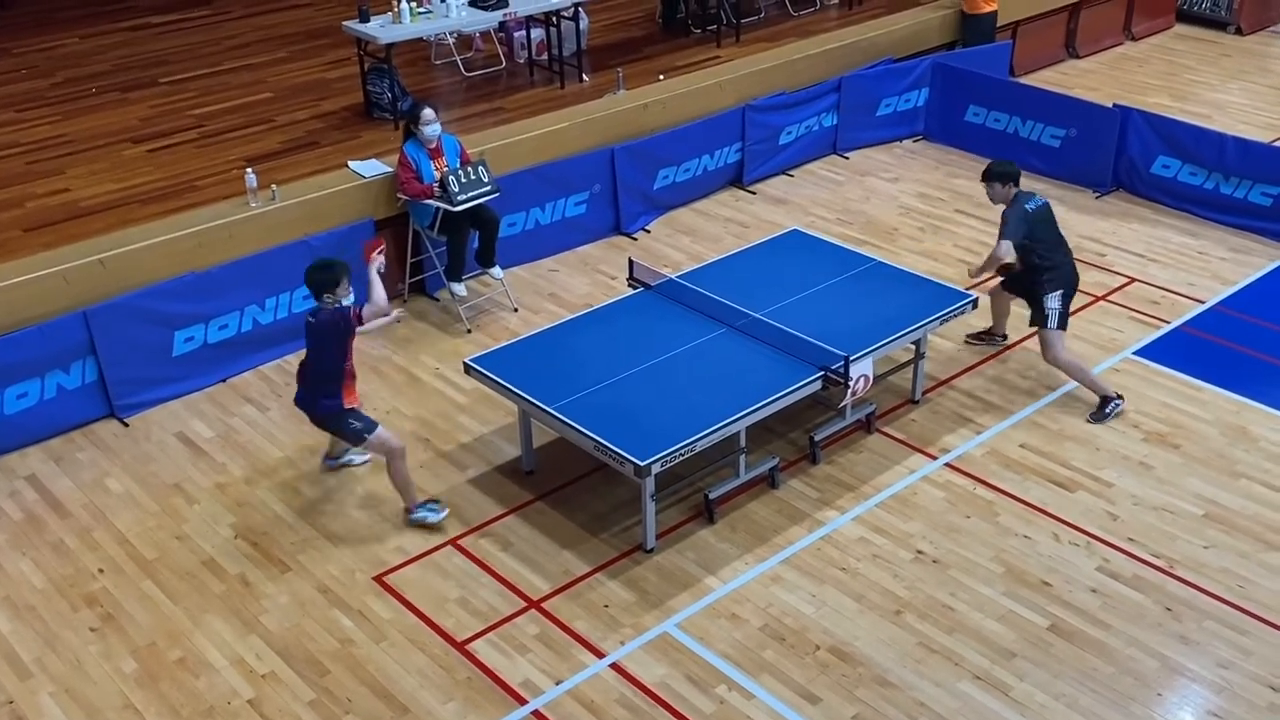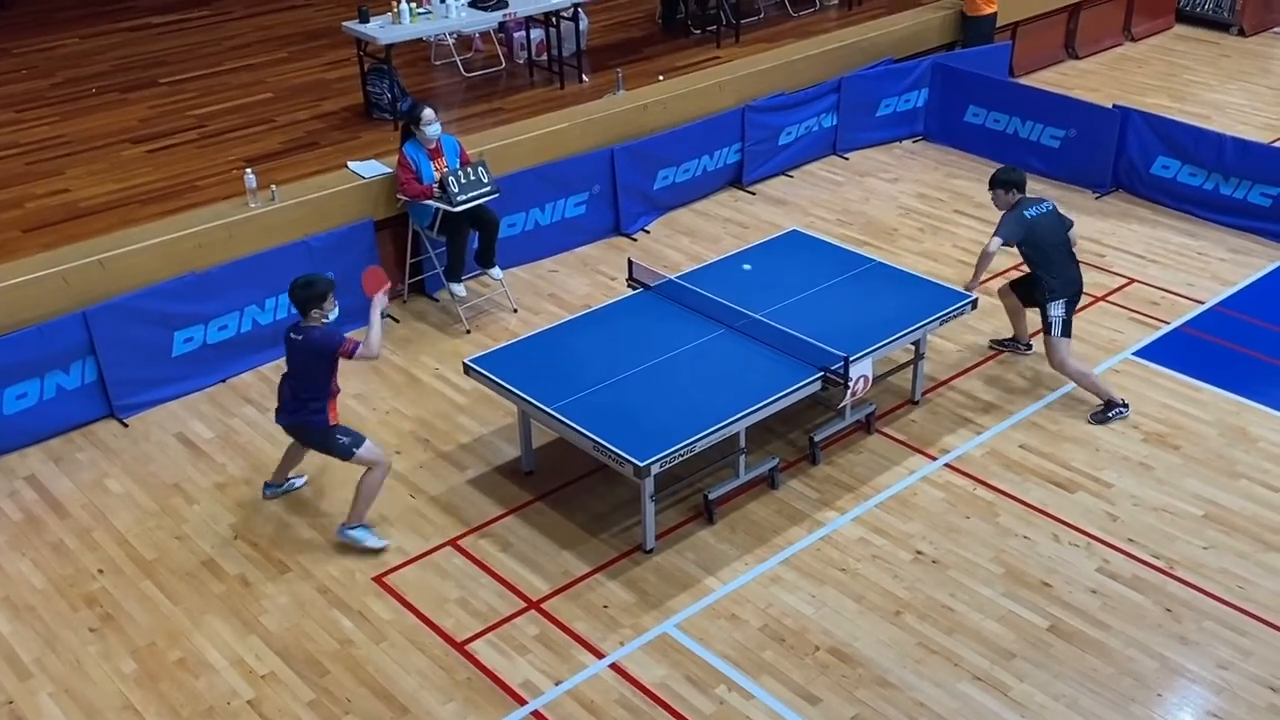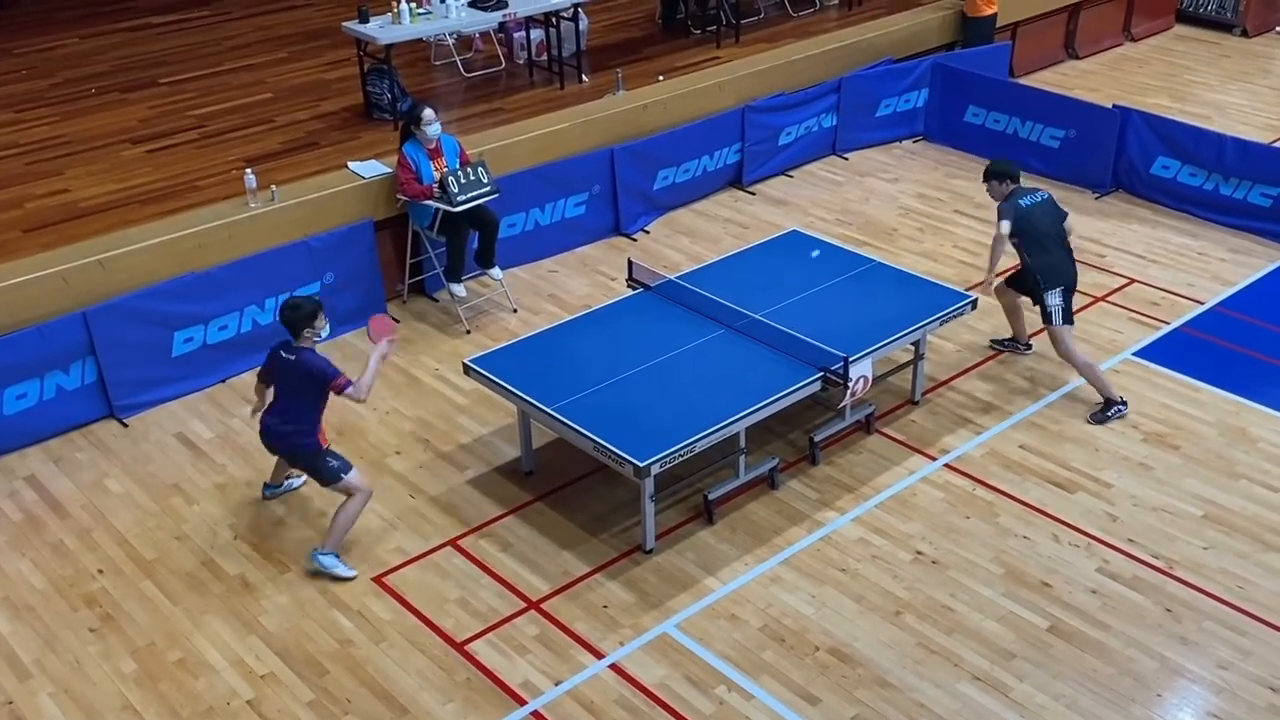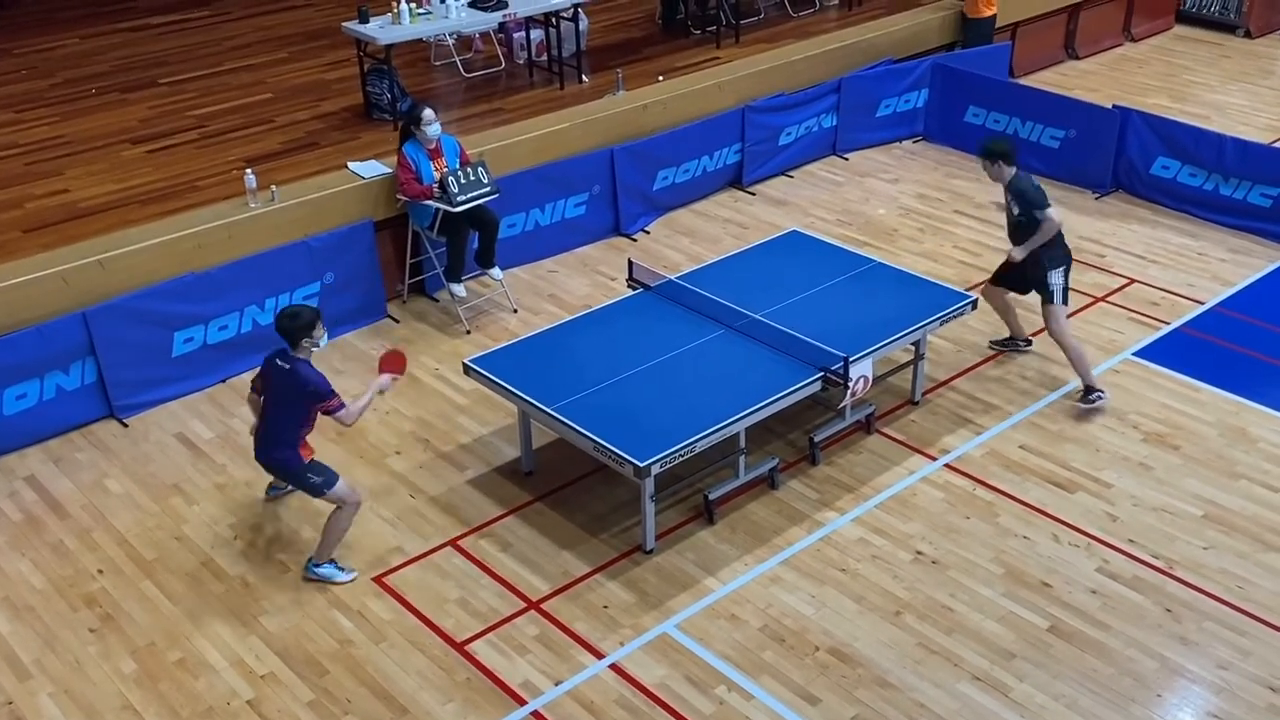
dt=0.1s
person 1, frame 1
left shoulder: (317, 317)
right shoulder: (329, 317)
left elbow: (350, 329)
right elbow: (380, 307)
left wrist: (385, 320)
right wrist: (373, 270)
left hip: (312, 399)
right hip: (330, 406)
left knee: (350, 403)
right knee: (395, 448)
left ankle: (335, 455)
right ankle: (415, 508)
person 1, frame 2
left shoulder: (293, 332)
right shoulder: (325, 338)
right elbow: (371, 352)
right wrist: (376, 308)
left hip: (287, 415)
right hip: (316, 424)
right knee: (380, 463)
left ankle: (277, 483)
right ankle: (354, 527)
person 1, frame 3
left shoulder: (278, 352)
right shoulder: (316, 365)
left elbow: (262, 384)
right elbow: (360, 394)
left wrist: (260, 404)
right wrist: (376, 355)
left hip: (271, 434)
right hip: (303, 445)
right knee: (362, 490)
left ankle: (274, 485)
right ankle: (325, 553)
person 1, frame 4
left shoulder: (275, 360)
right shoulder: (311, 379)
left elbow: (253, 395)
right elbow: (347, 418)
right wrist: (376, 386)
left hip: (265, 446)
right hip: (286, 458)
right knee: (350, 500)
left ankle: (278, 486)
right ankle: (319, 563)
person 2, frame 1
left shoulder: (1013, 213)
right shoulder: (1033, 200)
left elbow: (1003, 255)
left wrist: (981, 269)
left hip: (1054, 279)
right hip: (1041, 271)
left knee: (1053, 354)
right knee: (998, 293)
left ankle: (1110, 397)
right ankle: (997, 334)
person 2, frame 2
left shoulder: (1013, 218)
right shoulder: (1046, 205)
left elbow: (991, 250)
right elbow: (1072, 238)
left wrist: (976, 278)
left hip: (1059, 289)
right hip: (1055, 279)
left knee: (1059, 361)
right knee: (1007, 293)
left ankle: (1115, 403)
right ankle: (1022, 342)
person 2, frame 3
left shoulder: (1009, 206)
right shoulder: (1042, 195)
left elbow: (1002, 234)
right elbow: (1068, 229)
left wrist: (990, 272)
left hip: (1053, 280)
right hip: (1043, 270)
left knee: (1065, 349)
right knee: (1003, 291)
left ankle: (1114, 401)
right ankle: (1020, 340)
person 2, frame 4
left shoulder: (1023, 188)
right shoulder: (1015, 184)
left elbow: (1053, 221)
left wrist: (1024, 249)
left hip: (1051, 262)
right hip: (1032, 259)
left knee: (1055, 328)
right knee: (990, 292)
left ankle: (1092, 387)
right ankle: (1018, 338)
person 3, frame 1
left shoulder: (451, 141)
right shoulder: (409, 151)
right elbow: (406, 186)
right wrist: (430, 190)
right hip: (431, 208)
left knee: (491, 219)
right knee: (460, 227)
left ankle: (486, 260)
right ankle: (454, 276)
person 3, frame 2
left shoulder: (450, 142)
right shoulder: (409, 152)
right elbow: (406, 186)
right wrist: (430, 191)
right hip: (430, 208)
left knee: (491, 220)
right knee: (460, 227)
left ankle: (486, 261)
right ankle: (453, 277)
person 3, frame 3
left shoulder: (450, 142)
right shoulder: (409, 152)
right elbow: (406, 186)
right wrist: (430, 191)
right hip: (430, 208)
left knee: (490, 220)
right knee: (460, 227)
left ankle: (486, 261)
right ankle: (453, 277)
person 3, frame 4
left shoulder: (450, 142)
right shoulder: (408, 152)
right elbow: (406, 187)
right wrist: (430, 191)
right hip: (430, 209)
left knee: (491, 220)
right knee: (460, 228)
left ankle: (486, 261)
right ankle: (453, 277)
